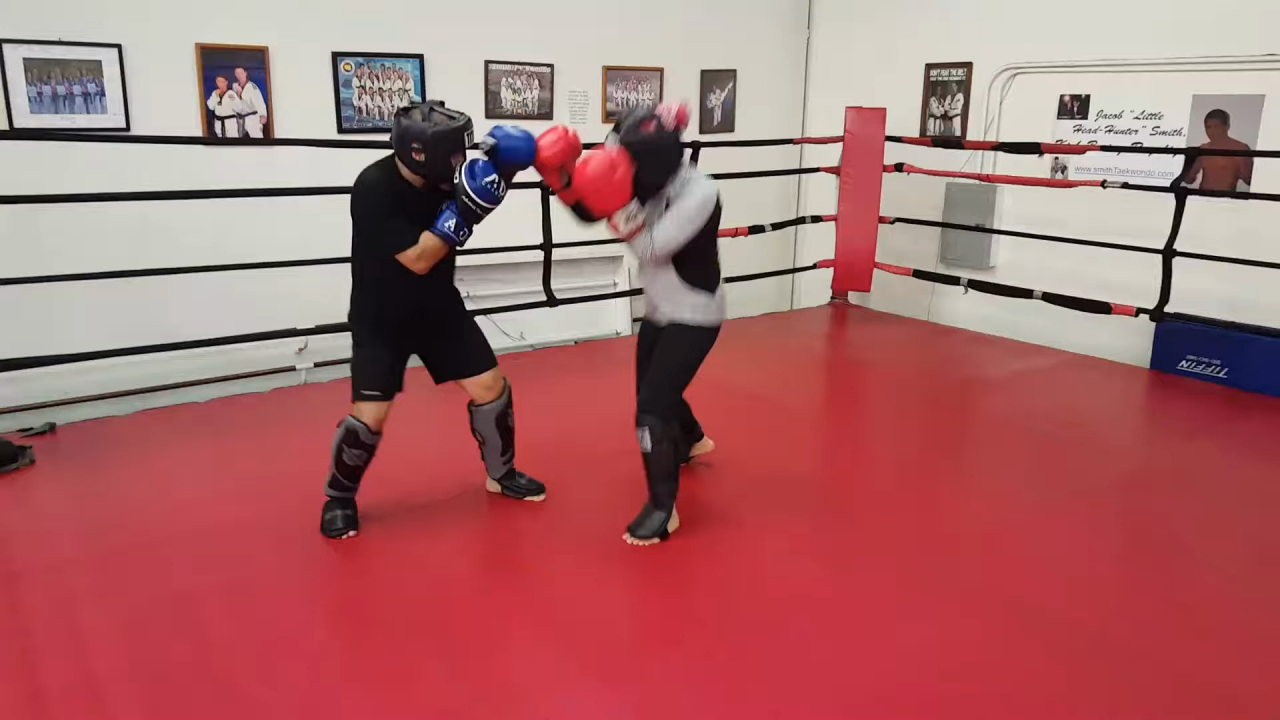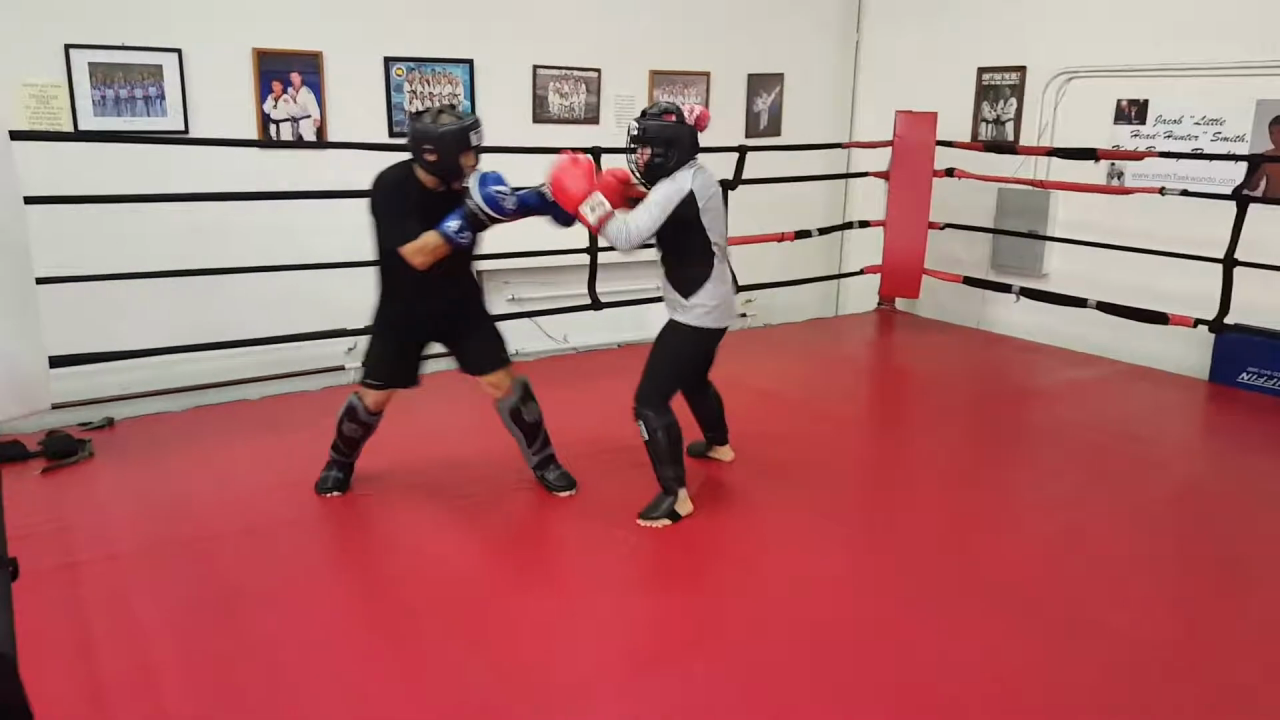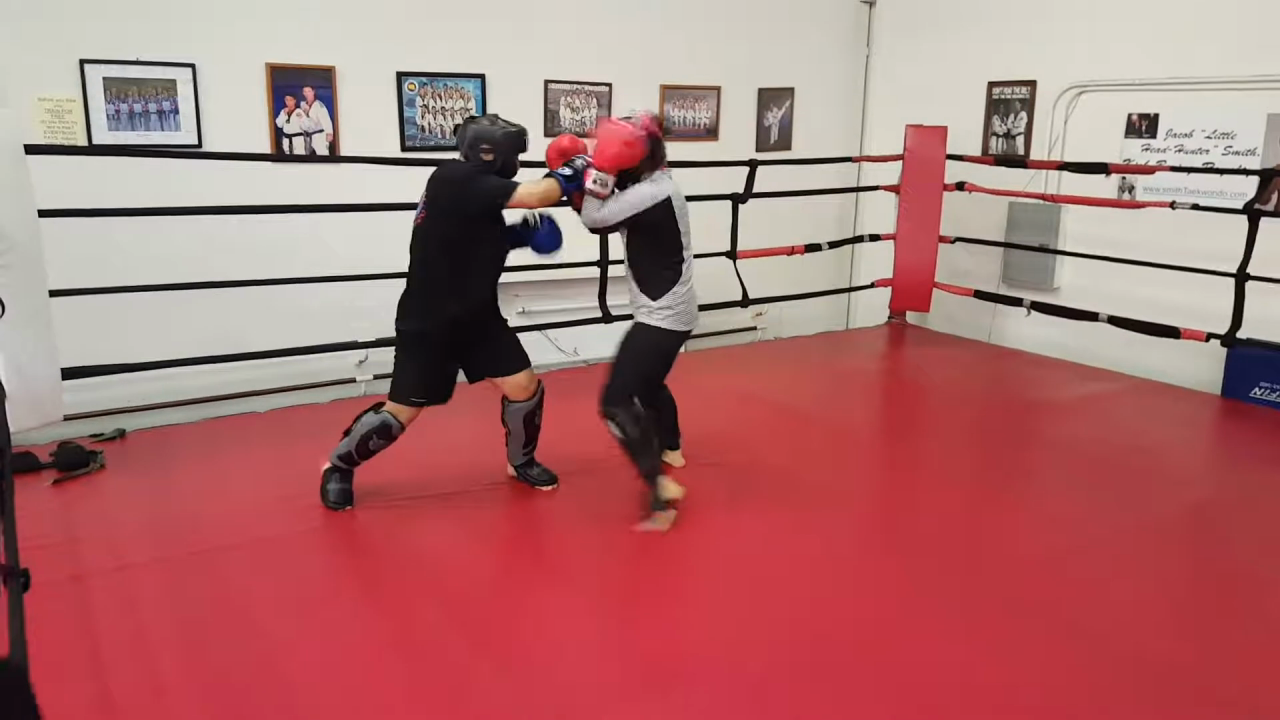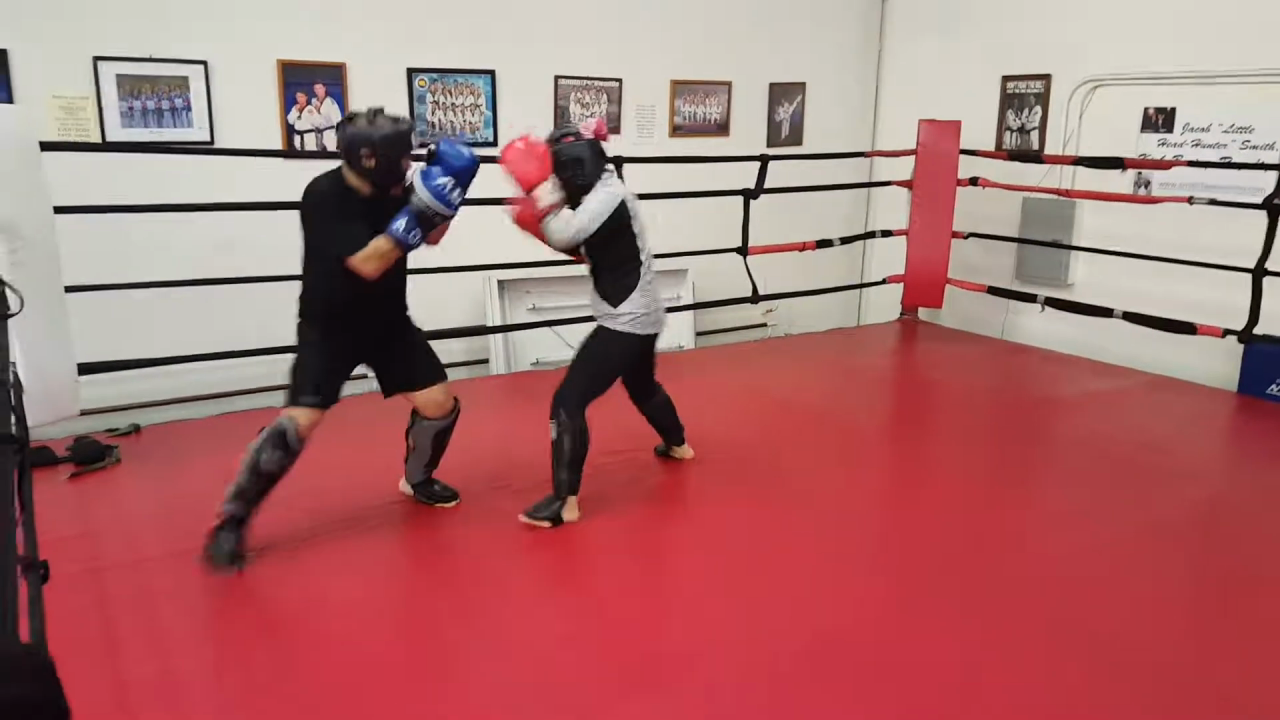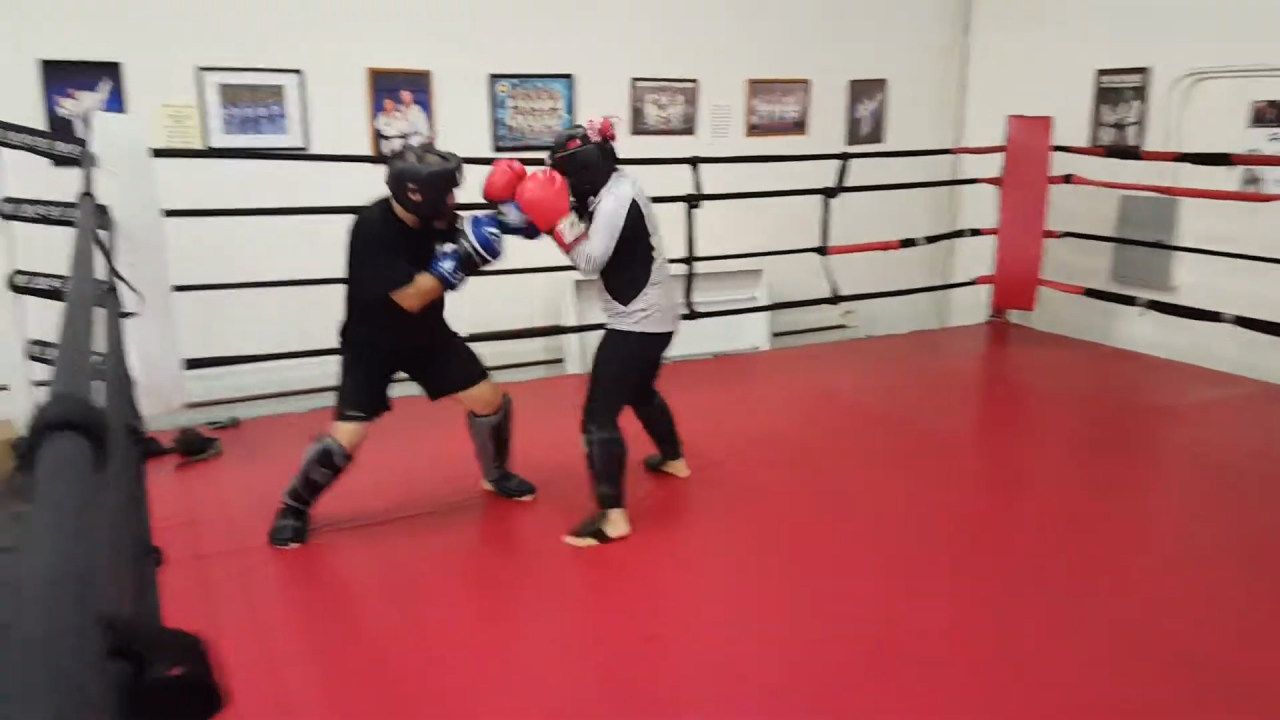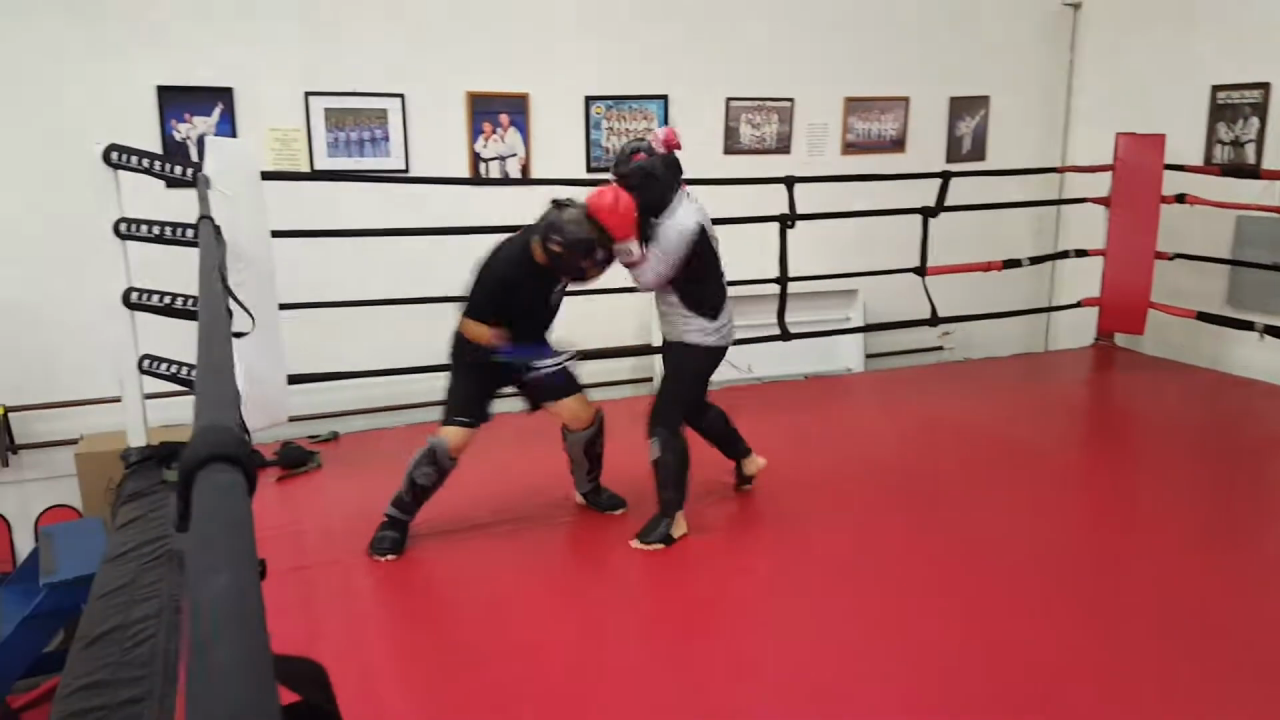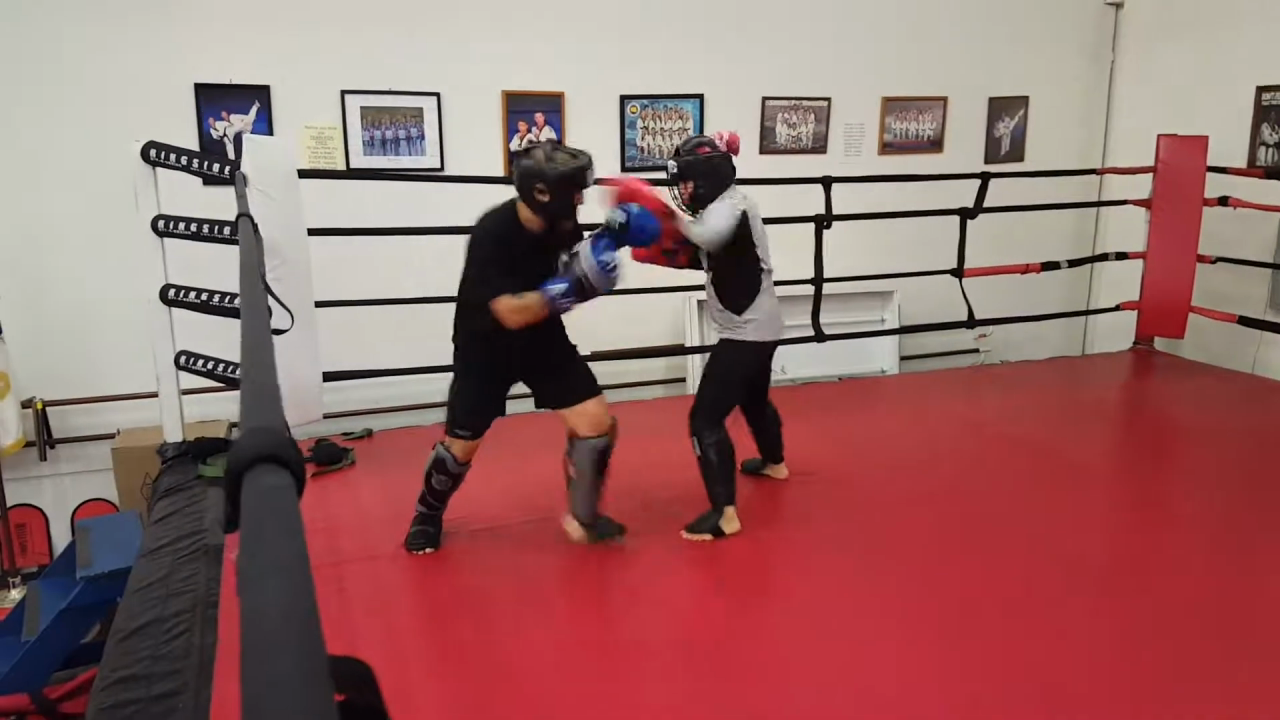
dt=0.7s
person 1, frame 1
left shoulder: (700, 192)
right shoulder: (646, 181)
left elbow: (651, 249)
right elbow: (590, 209)
left wrist: (619, 204)
right wrist: (562, 175)
left hip: (694, 317)
right hip: (658, 313)
left knee: (652, 408)
right knee: (655, 394)
left ankle: (662, 510)
right ankle: (694, 441)
person 1, frame 2
left shoulder: (678, 188)
right shoulder: (695, 179)
left elbow: (628, 238)
right elbow: (656, 223)
left wrist: (587, 200)
right wrist: (628, 197)
left hip: (696, 315)
right hip: (713, 309)
left knee: (650, 400)
right knee: (693, 379)
left ankle: (675, 494)
right ankle: (719, 443)
person 1, frame 3
left shoulder: (653, 191)
right shoulder: (658, 188)
left elbow: (595, 216)
right elbow: (611, 214)
left wrist: (603, 168)
left hip: (660, 317)
right hip: (672, 313)
left knee: (617, 401)
right knee: (648, 382)
left ankle: (660, 485)
right ankle: (670, 449)
person 1, frame 4
left shoulder: (605, 196)
right shoulder: (609, 194)
left elbow: (567, 232)
right elbow: (577, 243)
left wrist: (538, 184)
right wrist: (539, 225)
left hip: (625, 323)
right hip: (642, 317)
left knee: (568, 403)
right knee: (641, 385)
left ankle: (566, 500)
right ankle: (678, 444)
person 1, frame 5
left shoulder: (616, 196)
right shoulder: (619, 191)
left elbow: (591, 259)
right elbow: (586, 230)
left wrist: (559, 219)
left hip: (637, 323)
right hip: (659, 317)
left knee: (600, 415)
right knee: (641, 392)
left ankle: (613, 515)
right ankle: (673, 457)
person 1, frame 6
left shoulder: (683, 222)
right shoulder: (674, 208)
left elbow: (649, 277)
left wrist: (623, 236)
left hip: (700, 336)
right hip: (685, 332)
left knee: (665, 420)
right knee: (692, 406)
left ankle: (673, 517)
right ankle: (747, 460)
person 1, frame 7
left shoulder: (729, 207)
right shoulder: (730, 204)
left elbow: (704, 236)
right elbow: (709, 257)
left wrist: (660, 209)
right wrist: (669, 250)
left hip: (745, 333)
right hip: (759, 328)
left knee: (705, 418)
right knee: (754, 398)
left ankle: (725, 513)
right ankle: (774, 462)
person 2, frame 1
left shoulder: (439, 172)
right shoulder: (375, 188)
left elbow: (484, 182)
right elbow: (418, 259)
left wrist: (502, 164)
right wrist: (464, 210)
left hip: (438, 306)
right hip: (381, 316)
left knee: (489, 387)
right knee: (369, 416)
left ankle: (501, 473)
right ankle: (339, 495)
person 2, frame 2
left shoulder: (462, 180)
right shoulder: (391, 187)
left elbow: (507, 206)
right elbow: (418, 256)
left wrist: (540, 200)
right wrist: (468, 216)
left hip: (460, 302)
right hip: (404, 309)
left knee: (503, 383)
right knee: (373, 397)
left ankle: (543, 460)
right ankle: (341, 461)
person 2, frame 3
left shoulder: (474, 185)
right shoulder: (454, 180)
right elbow: (532, 196)
left wrist: (523, 233)
right wrist: (573, 172)
left hip: (476, 315)
right hip: (430, 320)
left knee: (525, 386)
right knee: (403, 411)
left ankle: (522, 461)
right ankle: (339, 465)
person 2, frame 4
left shoulder: (390, 187)
right shoulder: (323, 197)
left elbow: (432, 235)
right elbow: (368, 263)
left wrist: (450, 186)
right wrist: (416, 215)
left hip: (385, 321)
right hip: (329, 326)
left knee: (440, 403)
right knee: (297, 423)
left ankle: (418, 479)
right ankle: (231, 520)
person 2, frame 5
left shoulder: (429, 214)
right shoulder: (373, 229)
left elbow: (467, 229)
right elbow: (411, 298)
left wrist: (502, 221)
right wrist: (460, 260)
left hip: (425, 334)
right hip: (371, 344)
left knee: (491, 400)
right knee: (345, 439)
left ankle: (496, 475)
right ankle: (295, 506)
person 2, frame 6
left shoulder: (556, 251)
right shoulder: (506, 266)
left elbow: (584, 271)
right elbow: (474, 329)
left wrist: (608, 249)
right wrist: (528, 356)
left hip: (530, 351)
right hip: (480, 354)
left knee: (583, 415)
right knee: (452, 441)
left ankle: (589, 489)
right ankle: (397, 518)
person 2, frame 7
left shoulder: (556, 223)
right shoulder: (493, 233)
left elbow: (577, 251)
right elbow: (514, 313)
left wrist: (620, 228)
right wrist: (573, 282)
left hip: (544, 340)
right hip: (487, 348)
left knee: (596, 422)
right knee: (462, 444)
left ankle: (583, 516)
right ankle: (428, 516)
